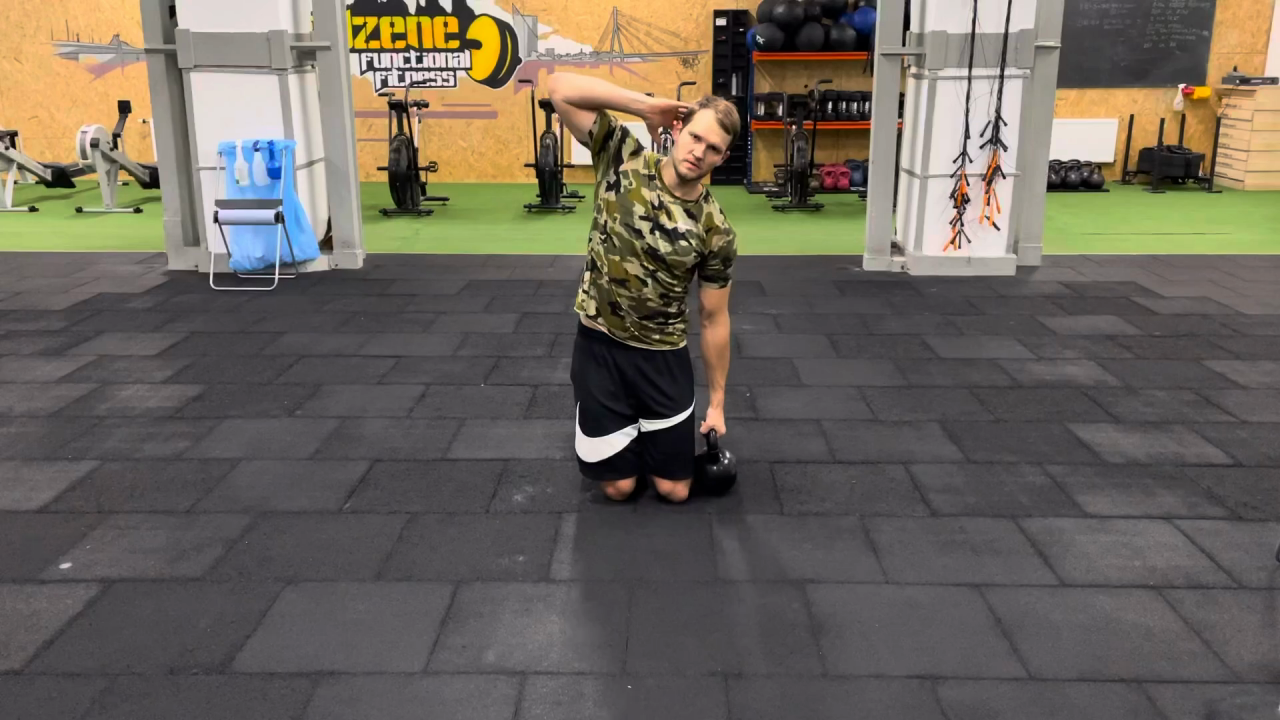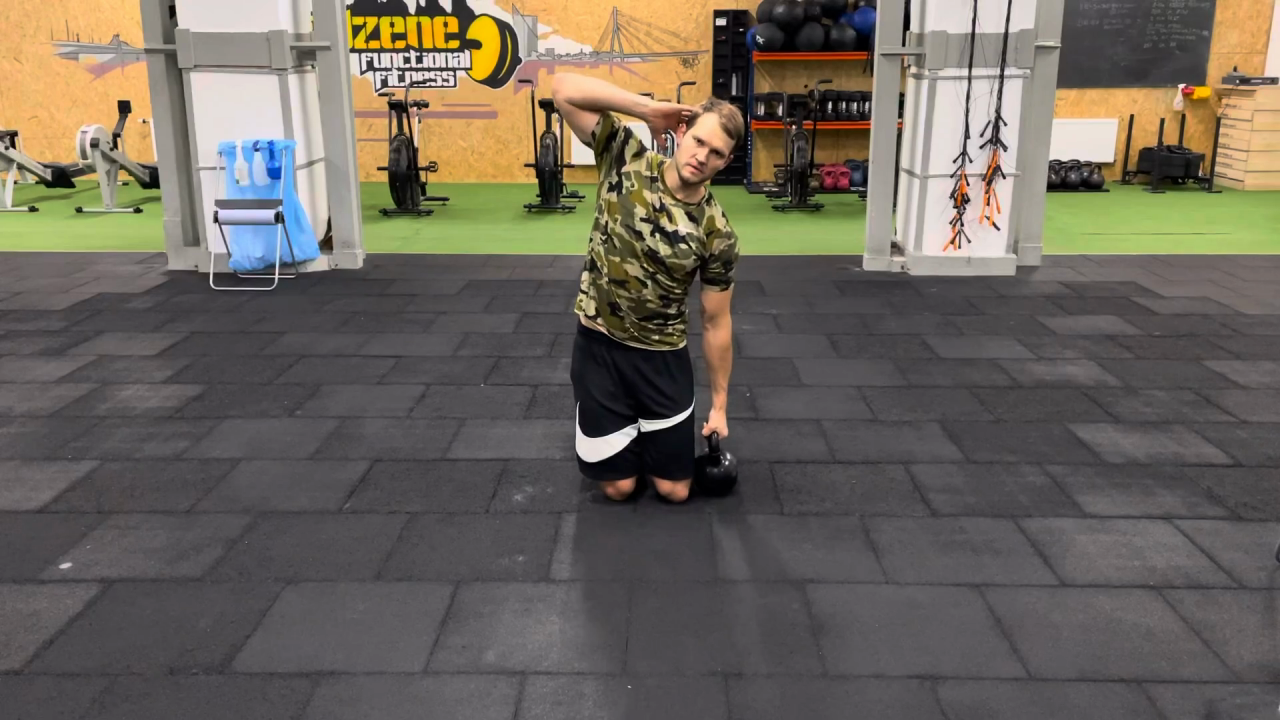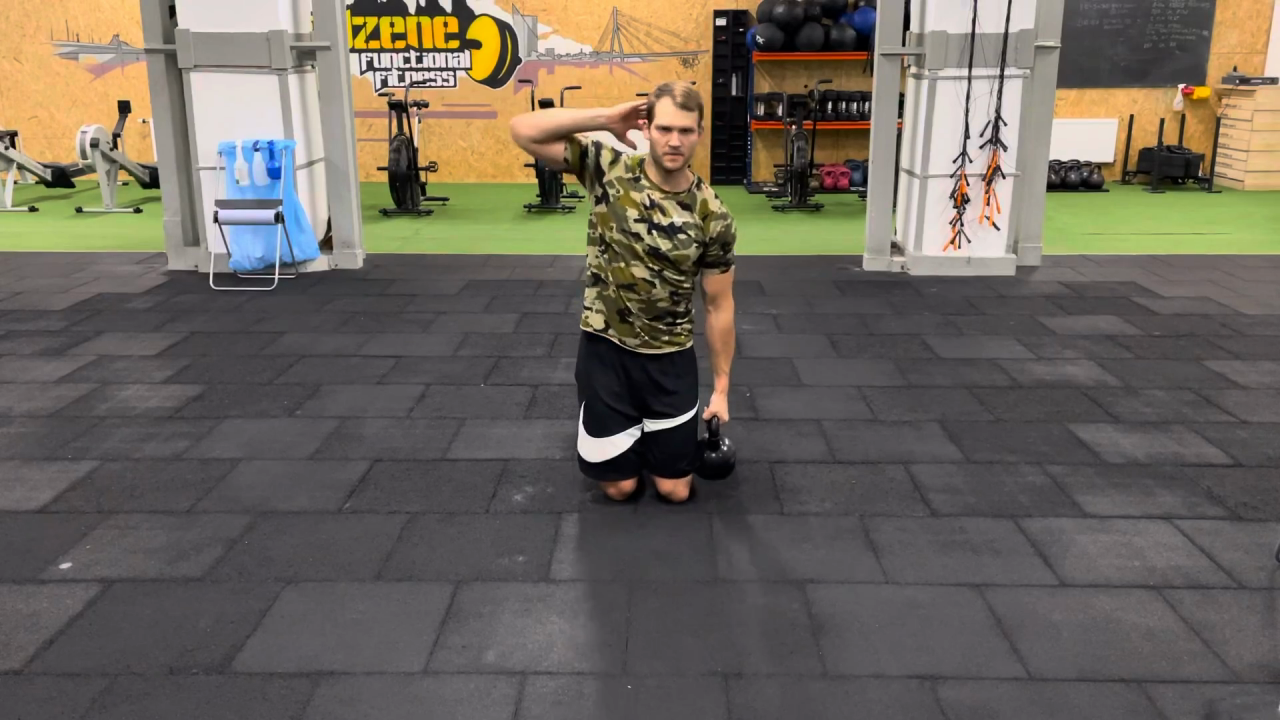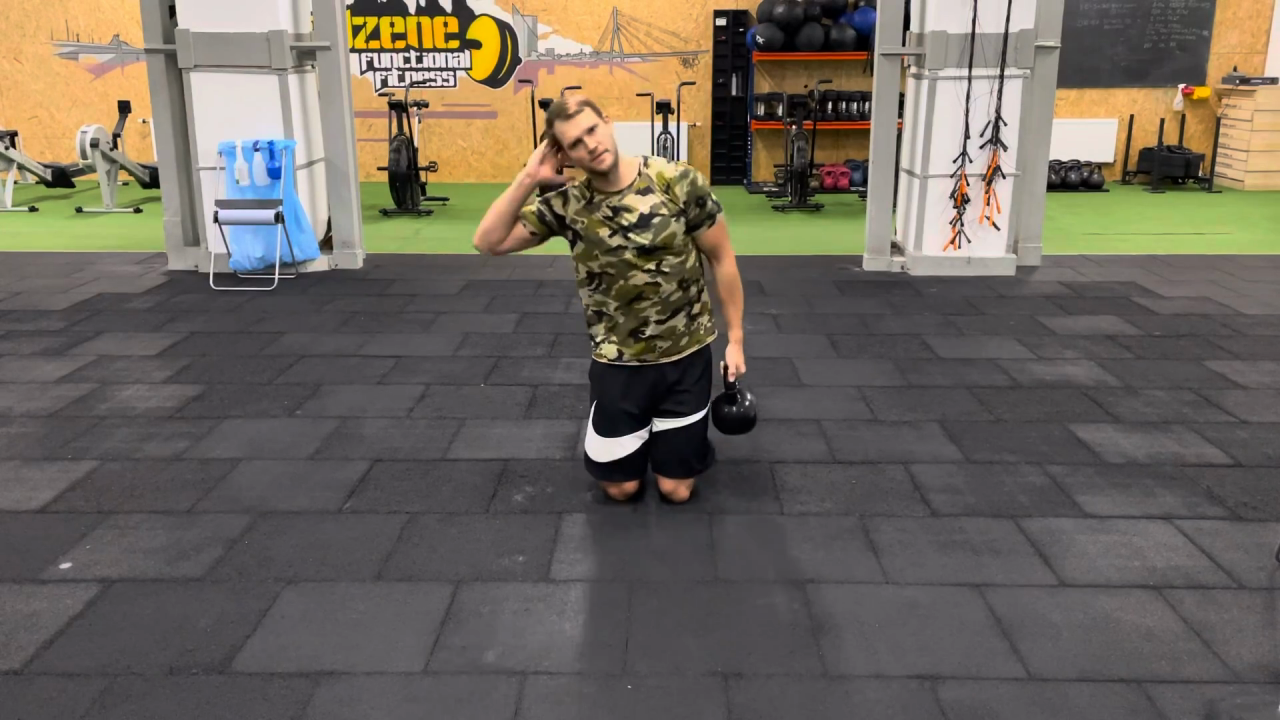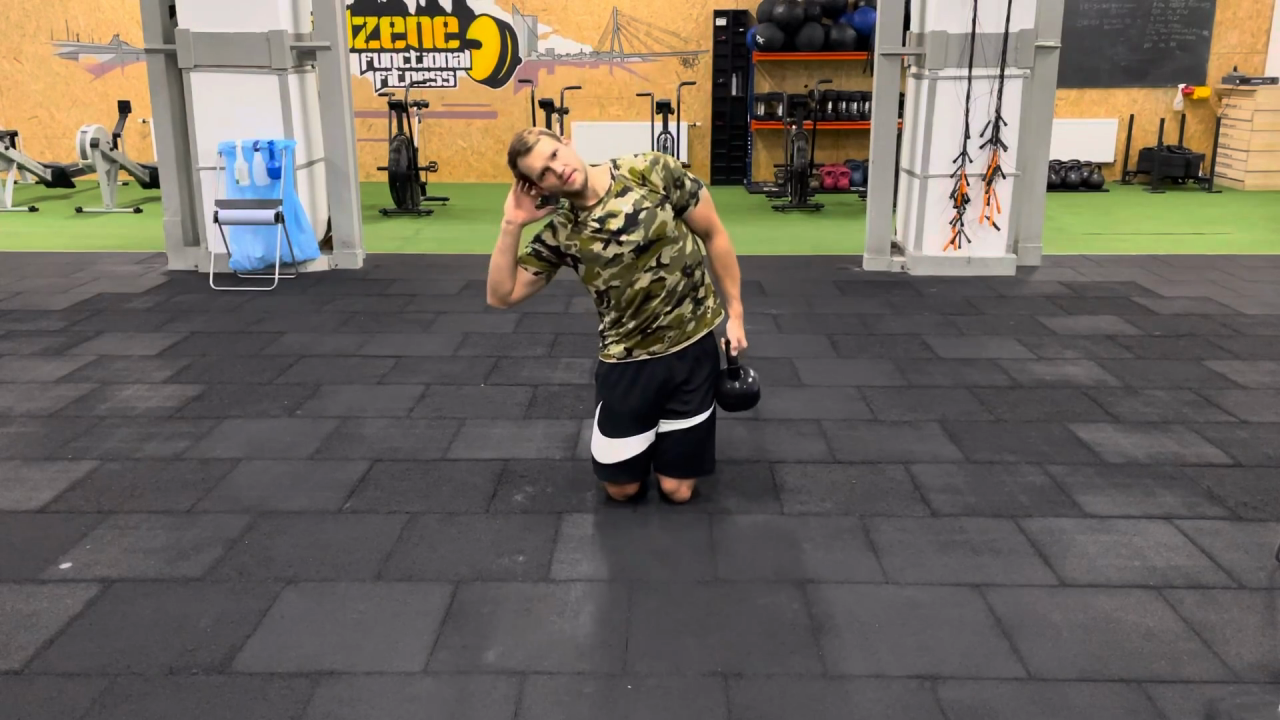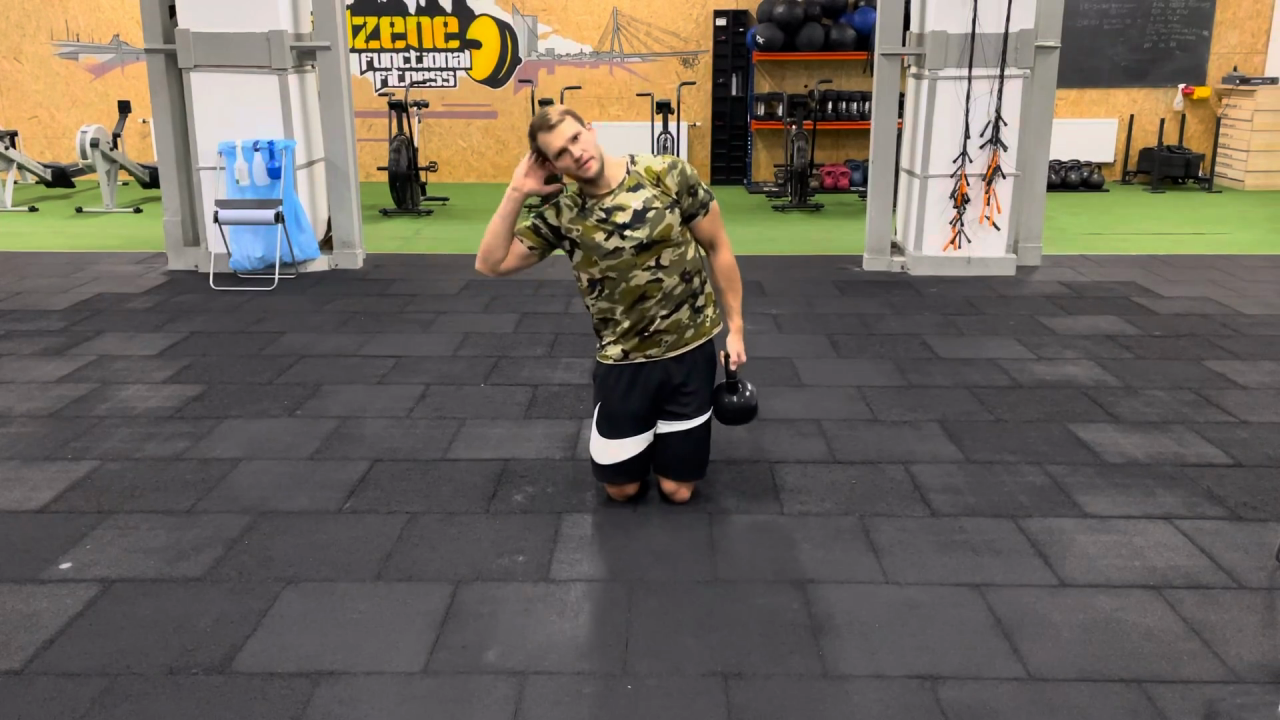
dt=0.4s
person 1, frame 1
left shoulder: (715, 231)
right shoulder: (623, 160)
left elbow: (714, 319)
right elbow: (559, 88)
left wrist: (717, 401)
right wrist: (646, 106)
left hip: (662, 354)
right hip: (600, 343)
left knee: (674, 490)
right knee: (618, 488)
left ankle: (649, 432)
right ankle: (624, 431)
person 1, frame 2
left shoulder: (717, 235)
right shoulder: (625, 160)
left elbow: (716, 323)
right elbow: (563, 88)
left wrist: (719, 404)
right wrist: (648, 109)
left hip: (662, 355)
right hip: (599, 344)
left knee: (675, 490)
right knee: (618, 487)
left ankle: (650, 432)
right ankle: (627, 431)
person 1, frame 3
left shoulder: (713, 217)
right shoulder: (606, 168)
left elbow: (719, 306)
right elbow: (522, 131)
left wrist: (721, 387)
right wrist: (607, 119)
left hip: (668, 356)
right hip: (605, 348)
left knee: (675, 490)
right knee: (619, 487)
left ankle: (653, 433)
right ankle: (625, 431)
person 1, frame 4
left shoulder: (679, 182)
right shoulder: (567, 204)
left elbow: (722, 260)
right elbow: (486, 243)
left wrist: (735, 338)
right wrist: (529, 178)
left hip: (686, 356)
right hip: (618, 362)
left knee: (676, 489)
right knee: (620, 488)
left ankle: (666, 435)
right ankle: (639, 432)
person 1, frame 5
left shoulder: (654, 172)
right shoulder: (558, 233)
left elbow: (713, 234)
right elbow: (501, 296)
left wrist: (734, 312)
right wrist: (512, 224)
left hip: (692, 345)
right hip: (626, 357)
left knee: (677, 490)
right knee: (621, 488)
left ankle: (666, 435)
right ankle: (643, 433)
person 1, frame 6
left shoulder: (670, 175)
right shoulder: (561, 216)
left elbow: (718, 249)
right elbow: (490, 264)
left wrist: (734, 327)
right wrist: (517, 193)
left hip: (689, 351)
right hip: (623, 359)
left knee: (677, 491)
right knee: (621, 489)
left ankle: (668, 439)
right ankle: (639, 435)
